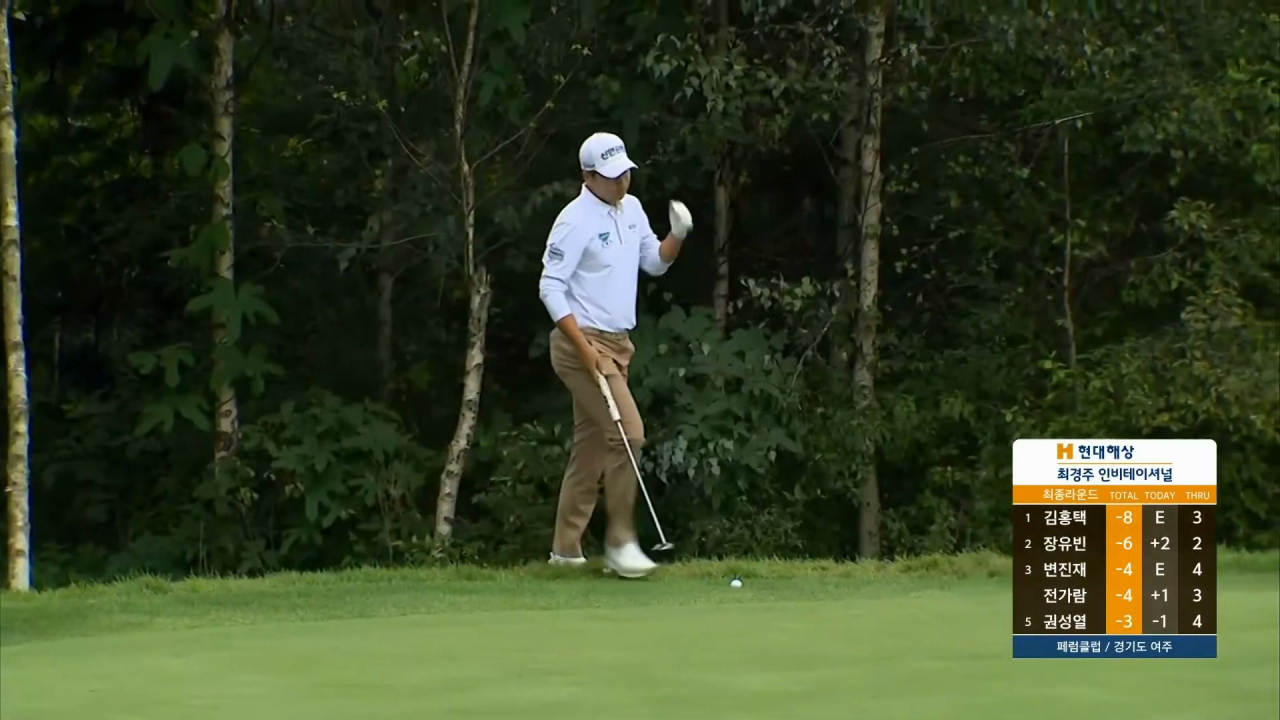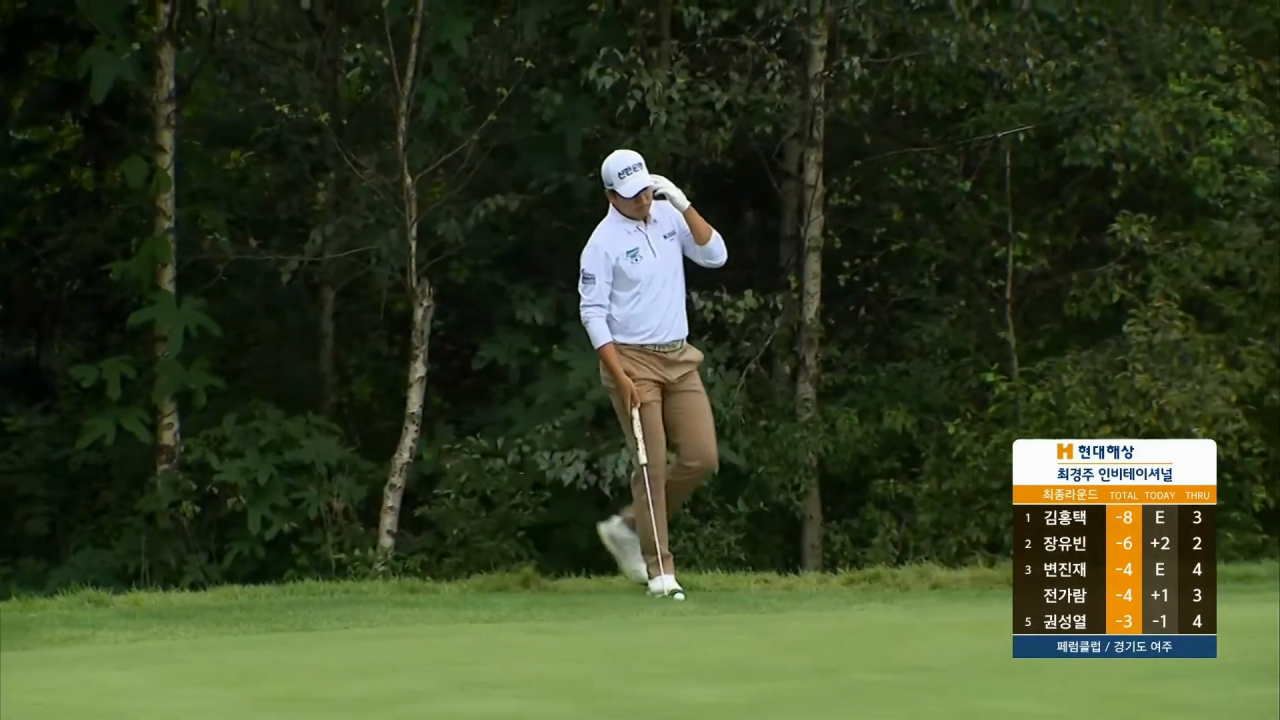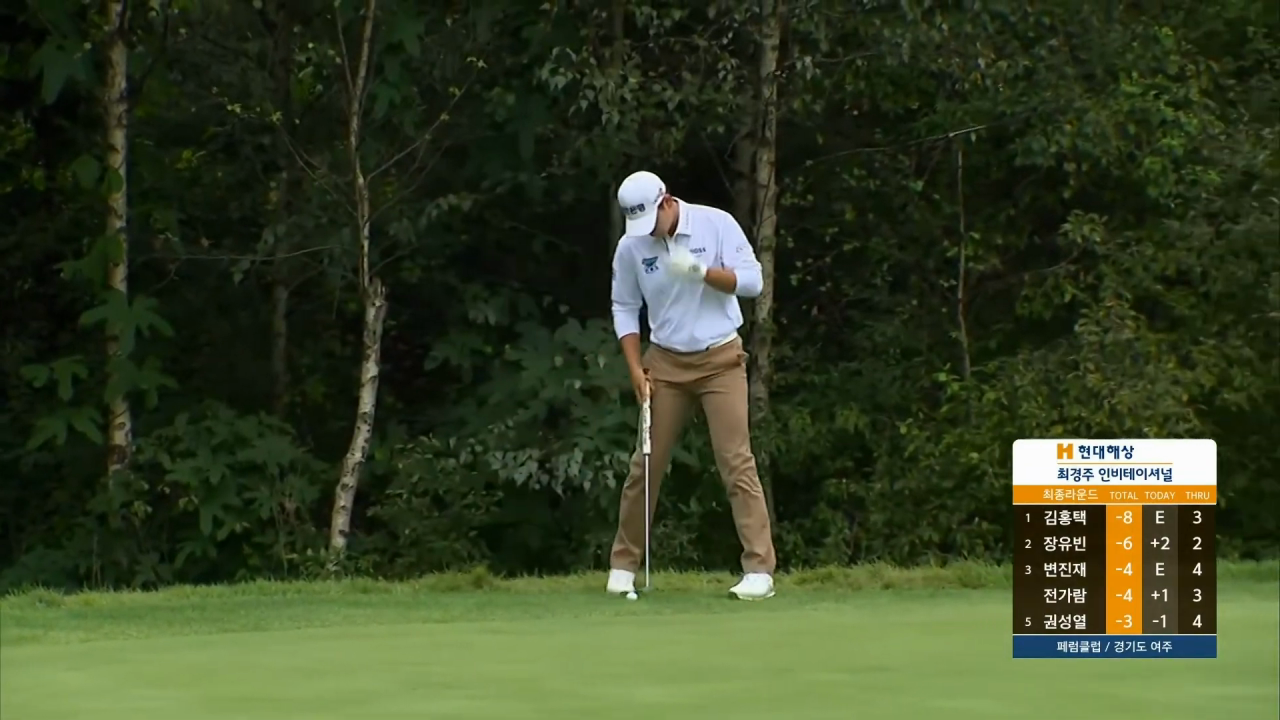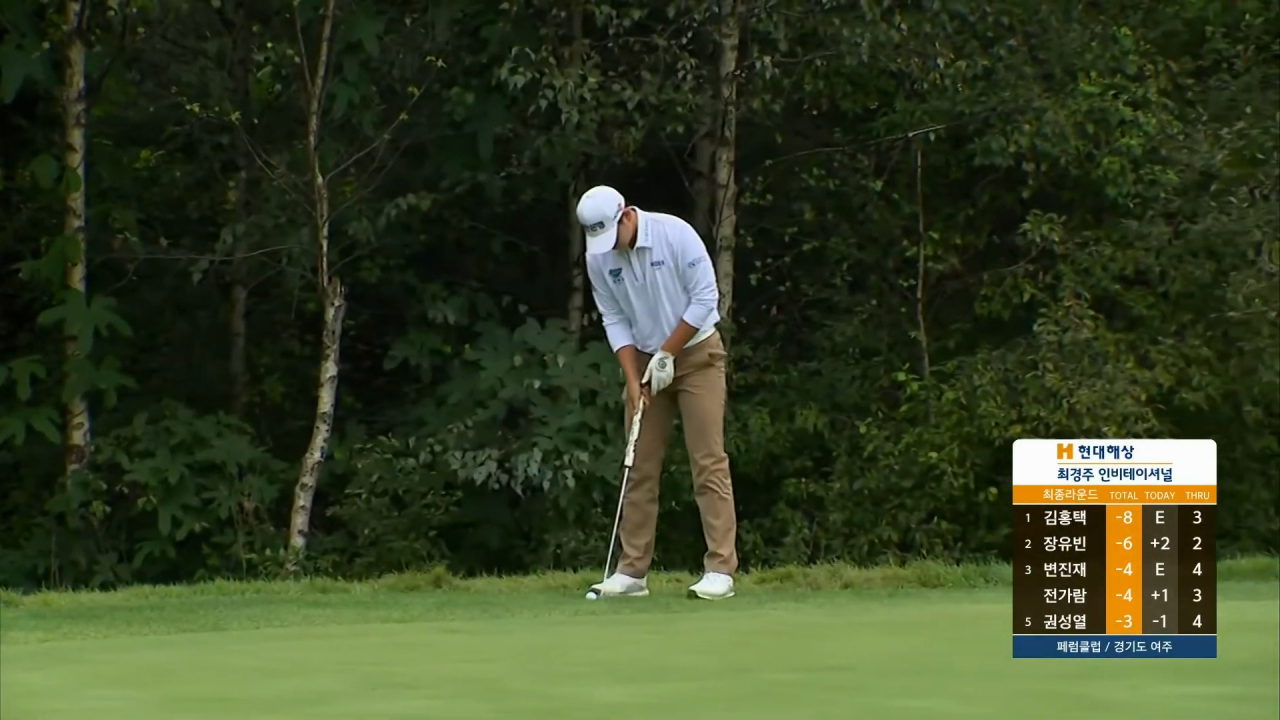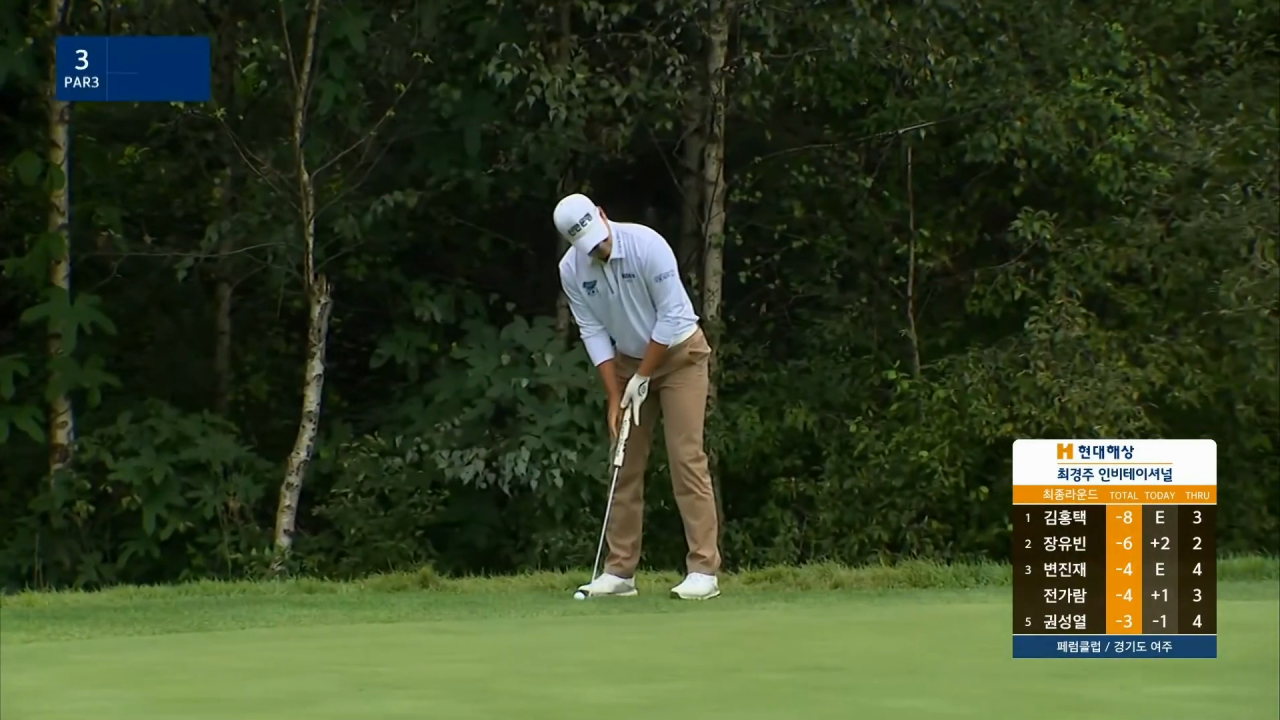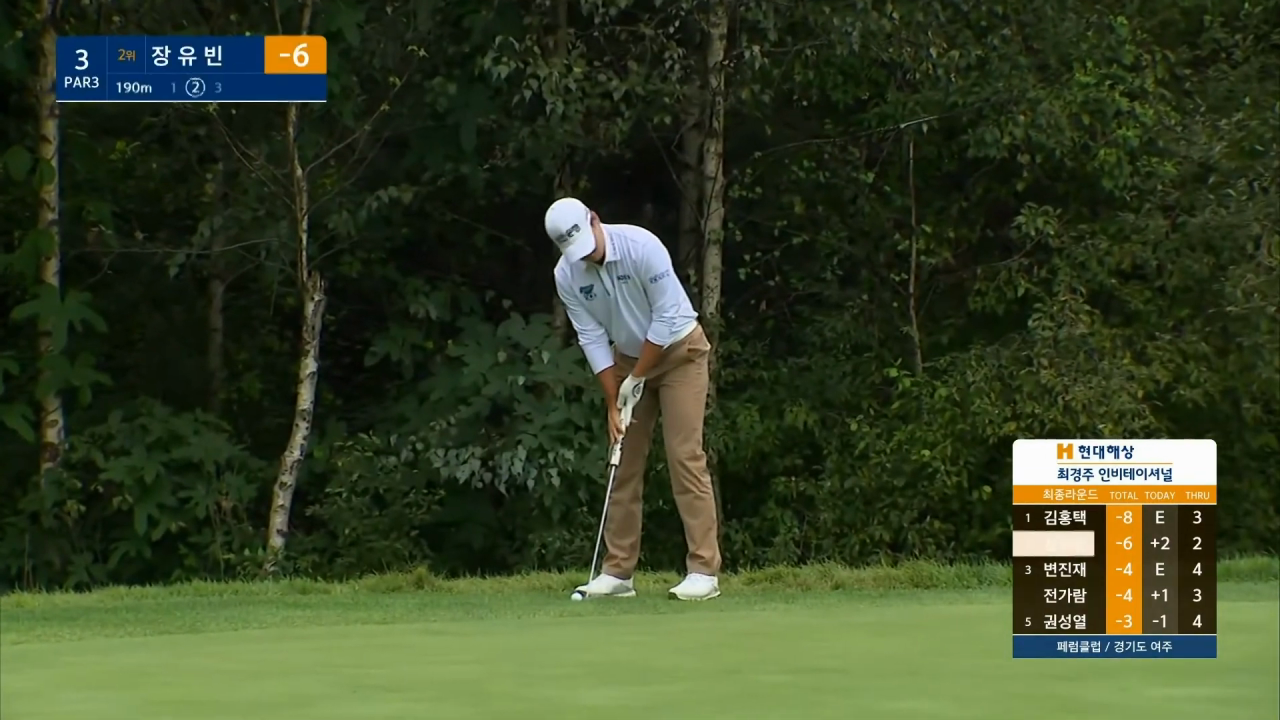
dt=0.5s
person 1, frame 1
left shoulder: (631, 208)
right shoulder: (576, 219)
left elbow: (655, 261)
right elbow: (551, 288)
left wrist: (678, 234)
right wrist: (583, 345)
left hip: (616, 343)
right hip: (583, 346)
left knee: (590, 449)
right knee: (628, 436)
left ankle: (566, 550)
right ankle: (620, 542)
person 1, frame 2
left shoulder: (670, 216)
right shoulder: (603, 243)
left elbow: (716, 256)
right elbow: (592, 314)
left wrist: (684, 205)
right wrist: (620, 375)
left hip: (681, 358)
right hip: (633, 361)
left knee: (702, 454)
right knee: (652, 465)
left ankle: (627, 527)
right ankle: (657, 567)
person 1, frame 3
left shoulder: (715, 223)
right shoulder: (630, 247)
left elbow: (752, 282)
right elbow: (624, 309)
left wrist: (702, 270)
right wrist: (635, 366)
left hip: (721, 359)
right hip: (666, 362)
left knee: (736, 461)
right knee: (647, 464)
left ankle: (759, 569)
right ankle: (623, 564)
person 1, frame 4
left shoulder: (676, 234)
right shoulder: (598, 258)
left elbow: (705, 299)
right elbow: (615, 321)
left wrist: (667, 354)
right wrist: (632, 378)
left hip: (697, 356)
right hip: (645, 361)
left knee: (708, 461)
right knee: (640, 466)
left ankle: (720, 569)
right ankle: (632, 570)
person 1, frame 5
left shoulder: (647, 245)
right shoulder: (571, 269)
left elbow: (672, 316)
right elbow: (593, 333)
left wrist: (642, 377)
right wrist: (615, 397)
left hip: (679, 353)
right hip: (628, 360)
left knee: (686, 457)
right knee: (625, 464)
left ankle: (703, 569)
right ankle: (620, 571)
person 1, frame 6
left shoulder: (642, 246)
right shoulder: (566, 275)
left elbow: (668, 318)
right elbow: (592, 339)
left wrist: (636, 378)
right wrist: (613, 403)
left hip: (678, 351)
right hip: (627, 358)
left knee: (684, 456)
right knee: (623, 462)
left ankle: (703, 570)
right ankle: (618, 571)
